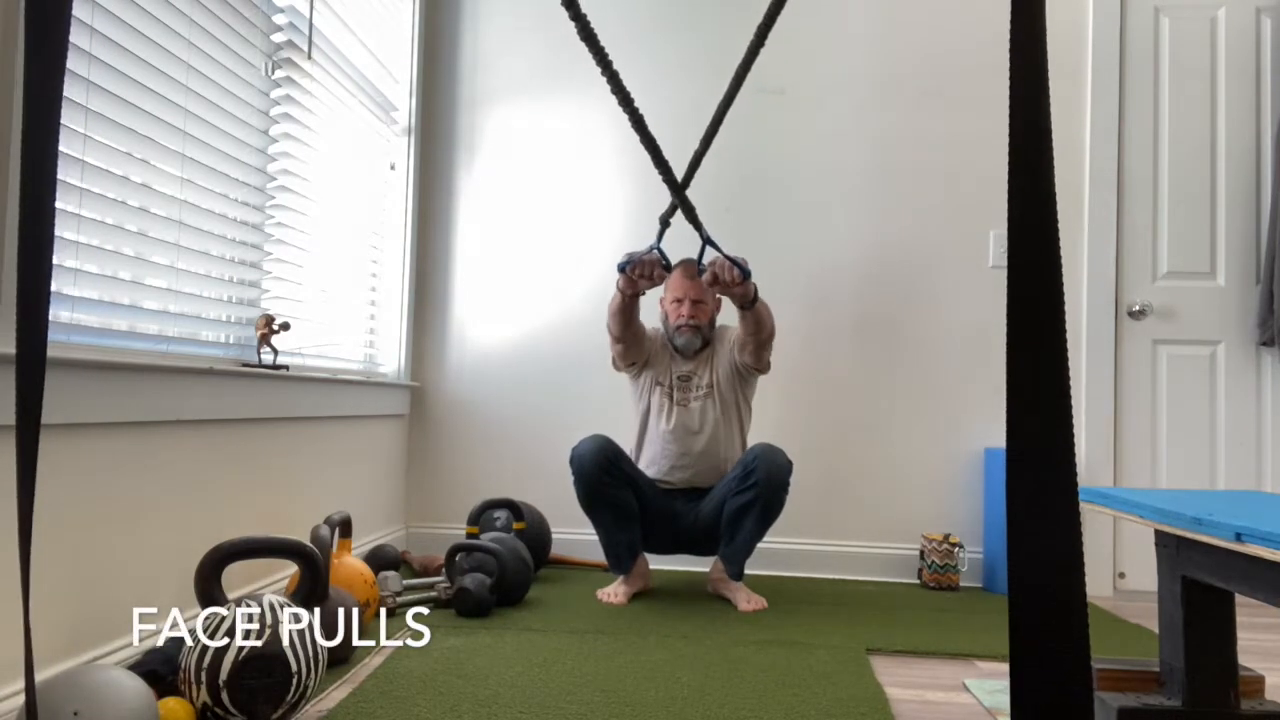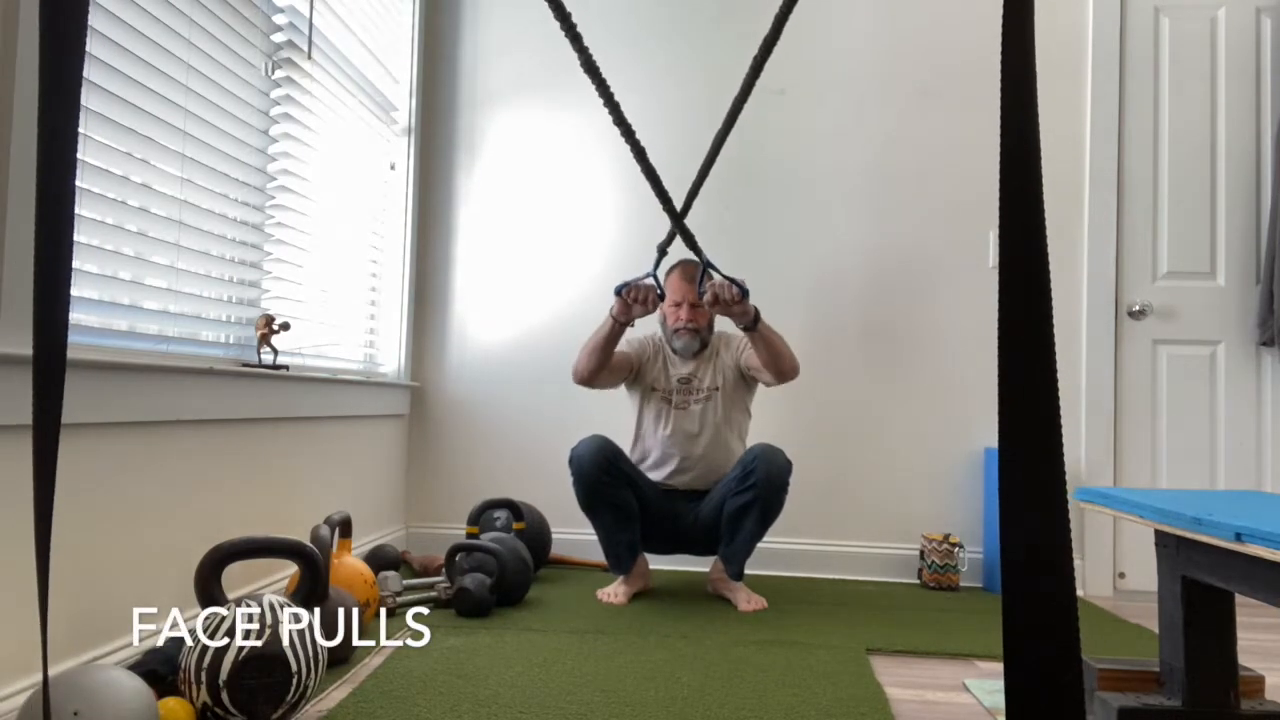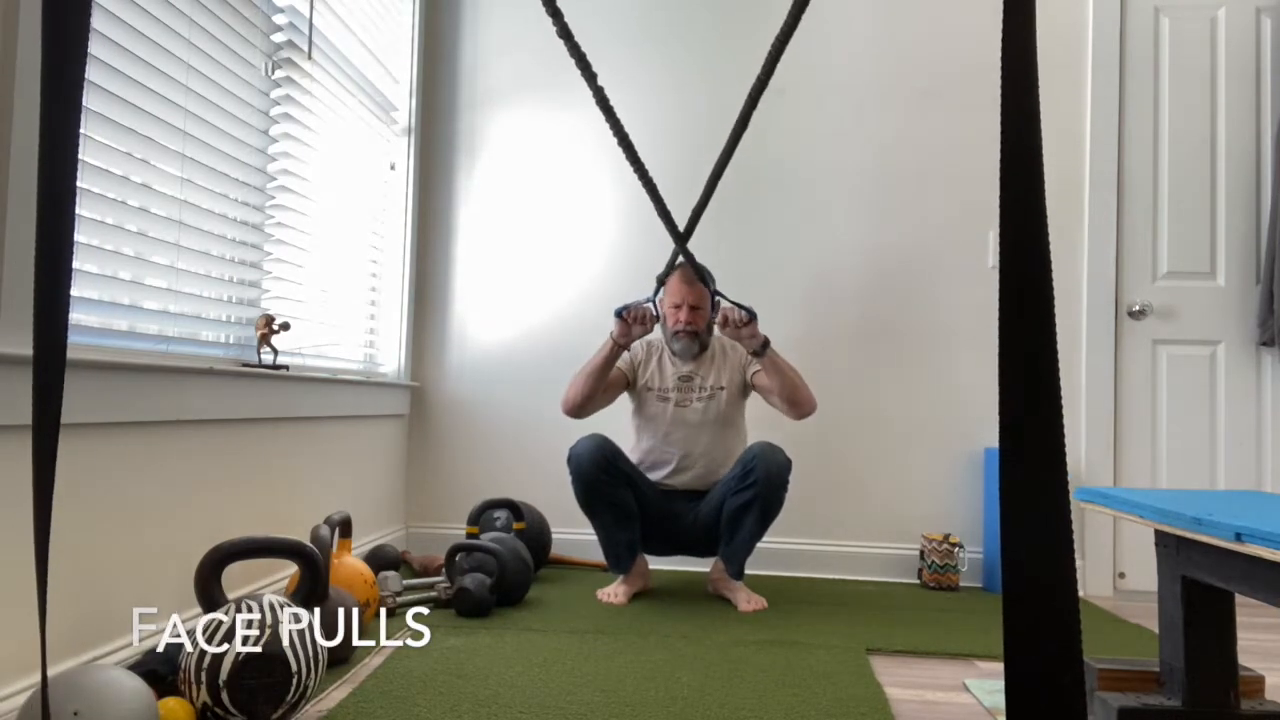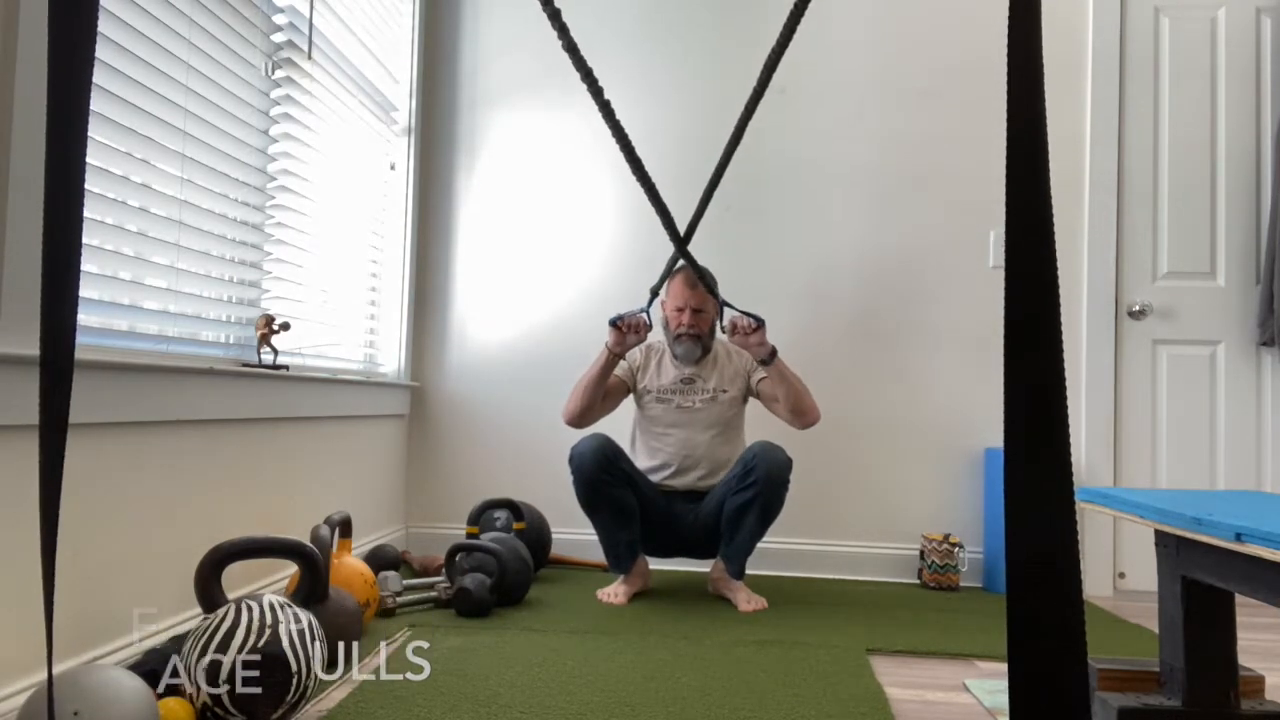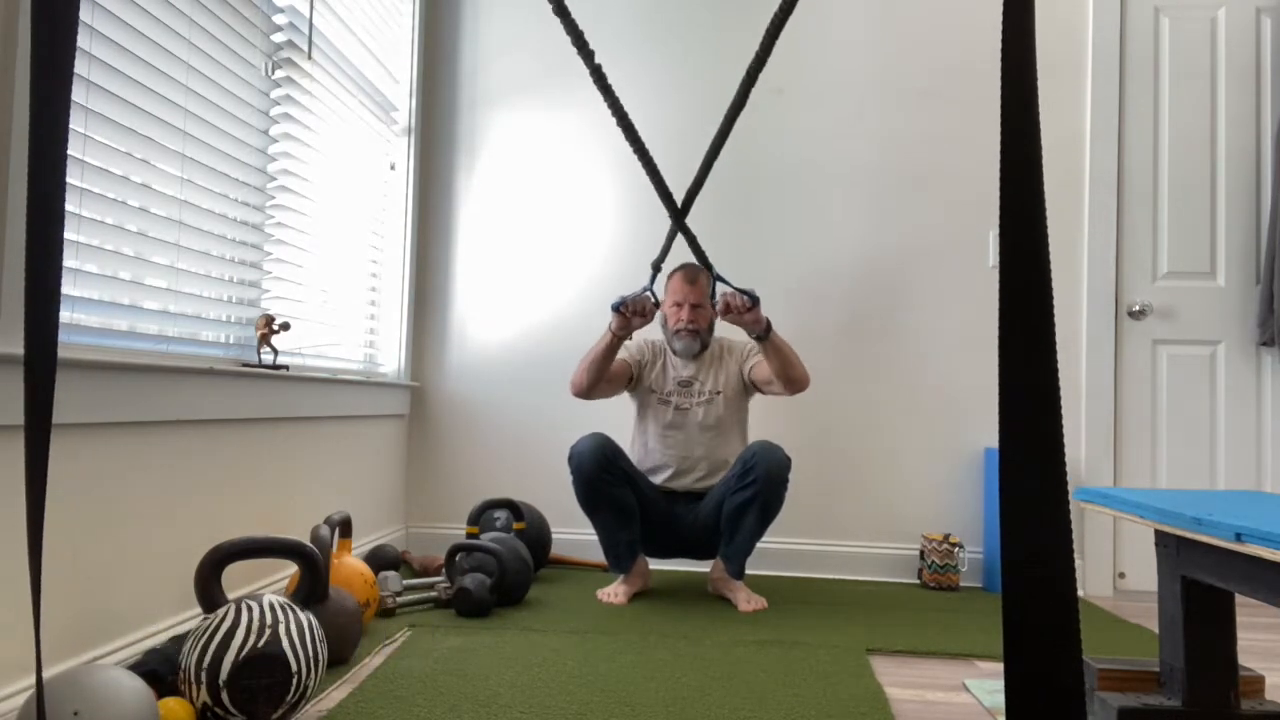
dt=0.5s
person 1, frame 1
left shoulder: (735, 350)
right shoulder: (645, 350)
left elbow: (762, 333)
right elbow: (619, 328)
left wrist: (746, 296)
right wrist: (627, 289)
left hip: (715, 511)
right hip: (652, 508)
left knee: (770, 461)
right knee: (590, 452)
left ankle: (727, 573)
right ankle: (630, 571)
person 1, frame 2
left shoulder: (735, 351)
right shoulder: (643, 351)
left elbow: (785, 371)
right elbow: (585, 374)
left wrist: (747, 318)
right wrist: (619, 317)
left hip: (715, 512)
right hip: (651, 508)
left knee: (770, 461)
right knee: (590, 453)
left ankle: (727, 573)
right ankle: (630, 570)
person 1, frame 3
left shoulder: (738, 357)
right shoulder: (639, 356)
left elbow: (802, 406)
right elbow: (573, 406)
left wrist: (757, 344)
right wrist: (617, 341)
left hip: (714, 513)
right hip: (650, 510)
left knee: (770, 459)
right knee: (588, 452)
left ankle: (728, 573)
right ankle: (630, 570)
person 1, frame 4
left shoulder: (741, 361)
right shoulder: (640, 360)
left elbow: (806, 416)
right elbow: (575, 416)
left wrist: (764, 353)
right wrist: (613, 351)
left hip: (715, 513)
right hip: (652, 510)
left knee: (770, 459)
right knee: (590, 451)
left ankle: (728, 573)
right ankle: (631, 570)
person 1, frame 5
left shoulder: (738, 356)
right shoulder: (643, 355)
left elbow: (795, 382)
right elbow: (582, 387)
left wrist: (759, 326)
right wrist: (618, 330)
left hip: (715, 514)
right hip: (651, 511)
left knee: (770, 458)
right knee: (589, 451)
left ankle: (728, 573)
right ankle: (631, 569)
